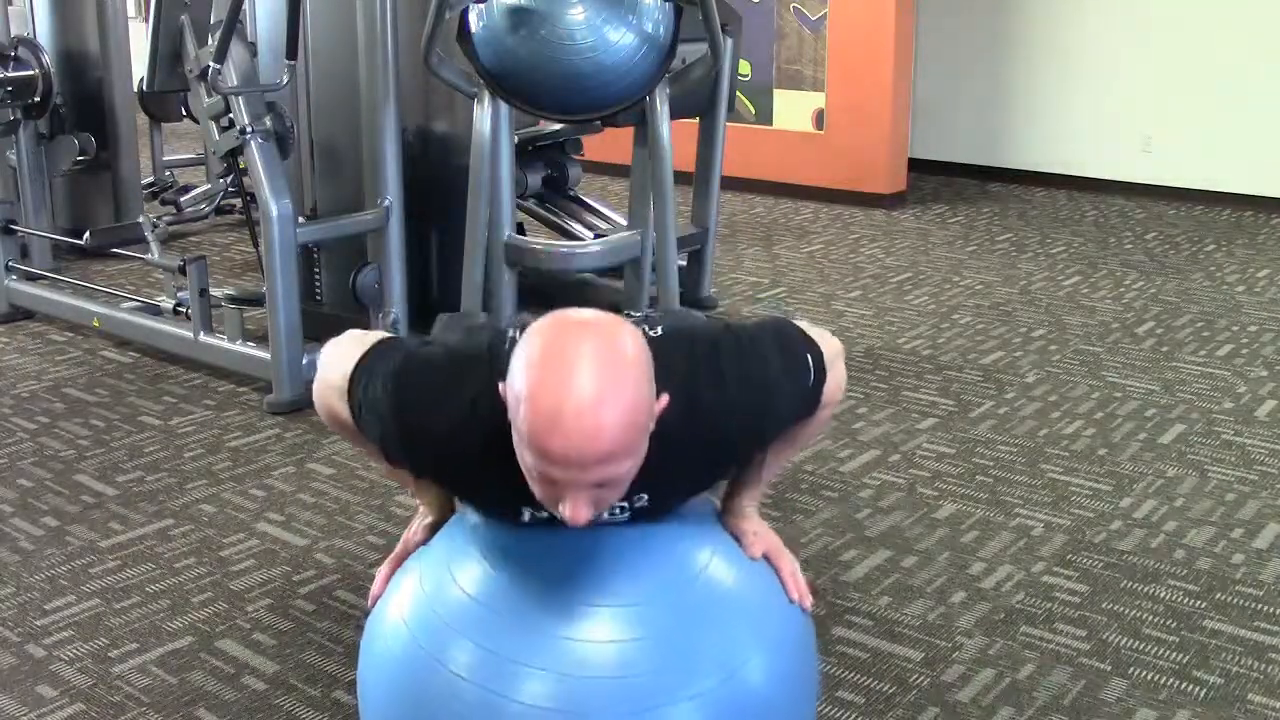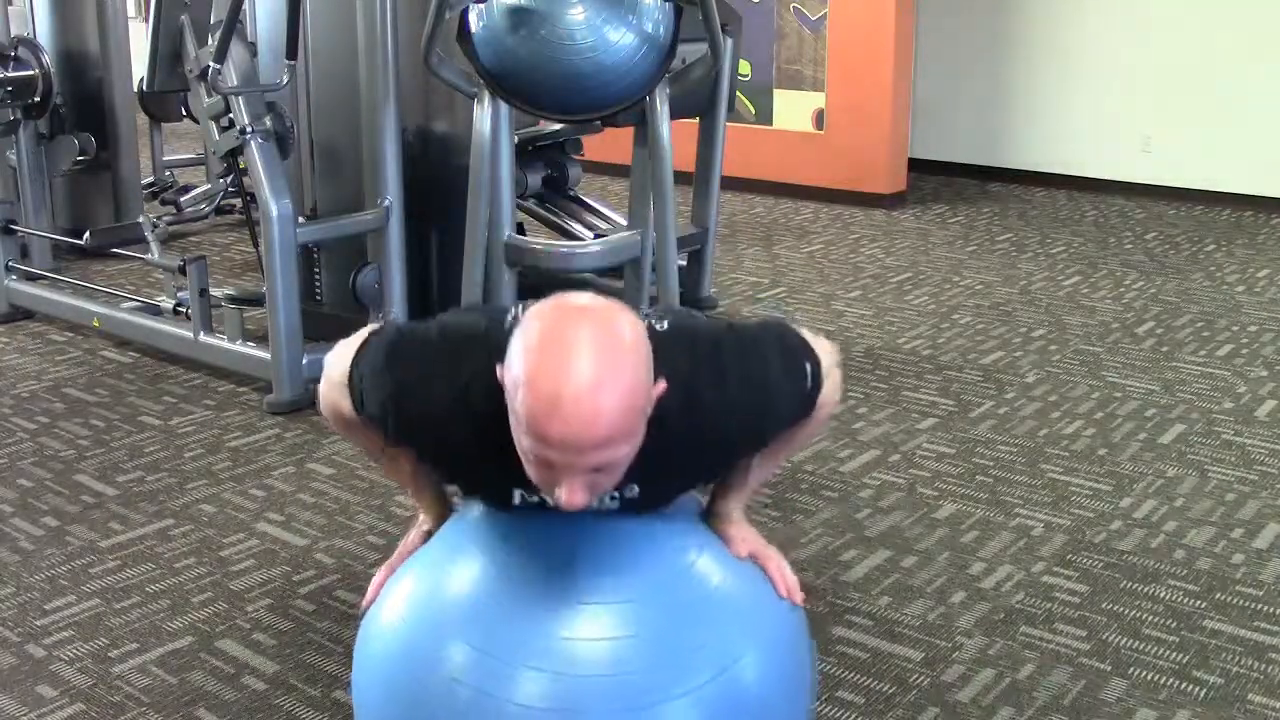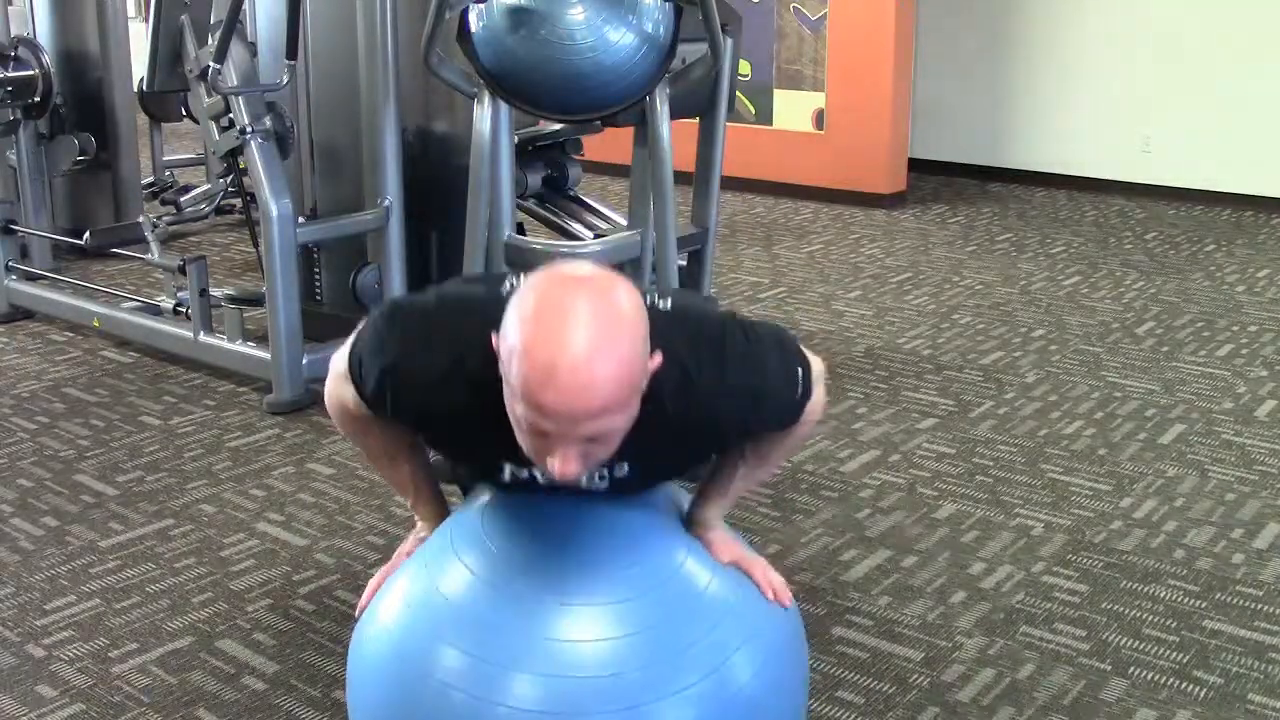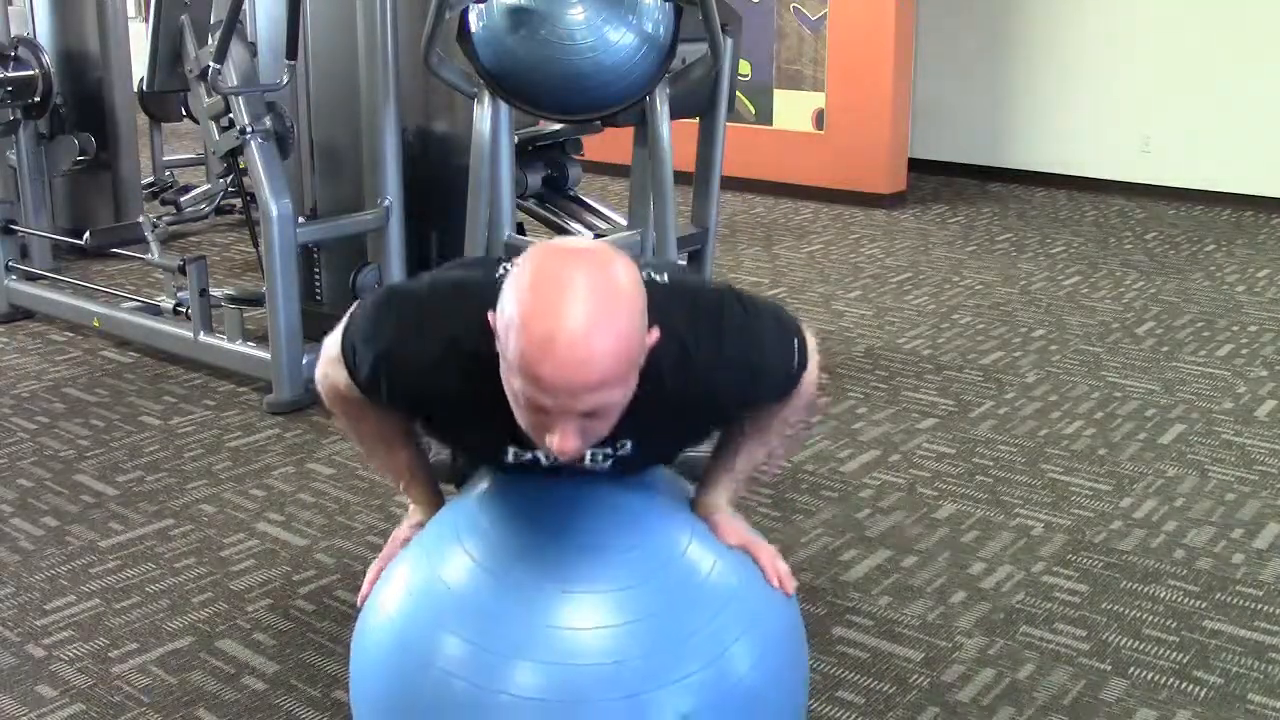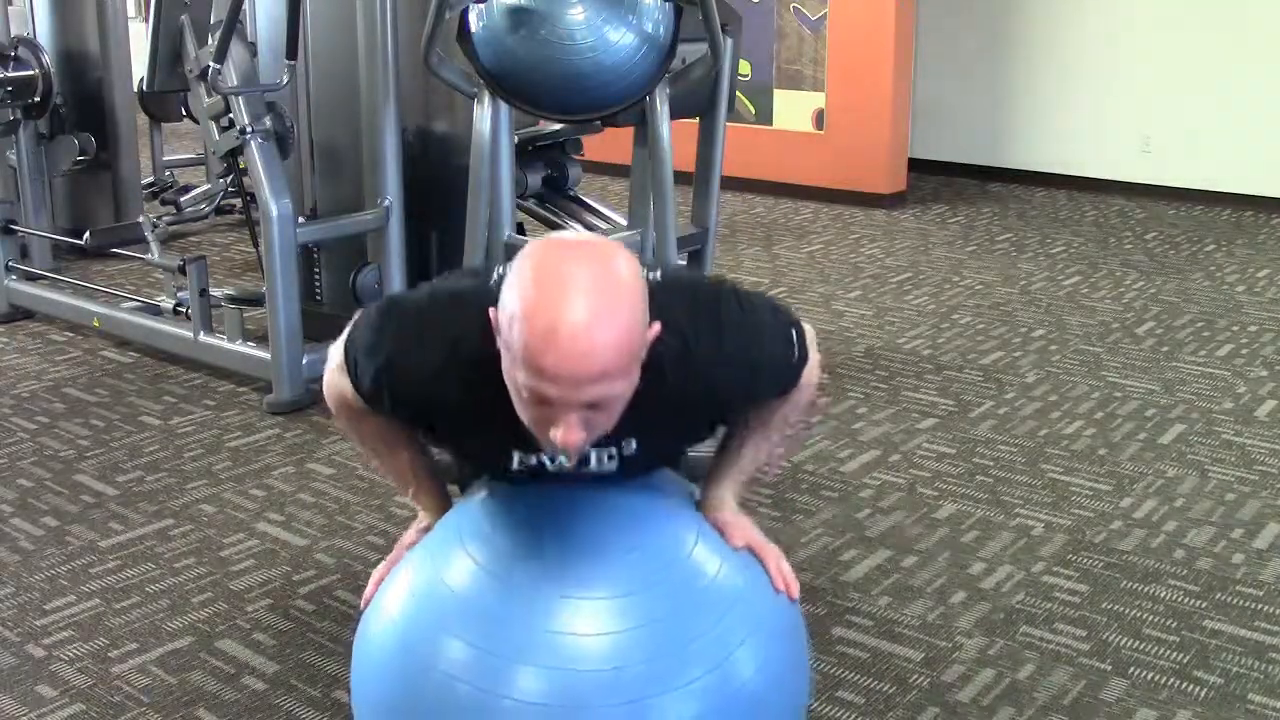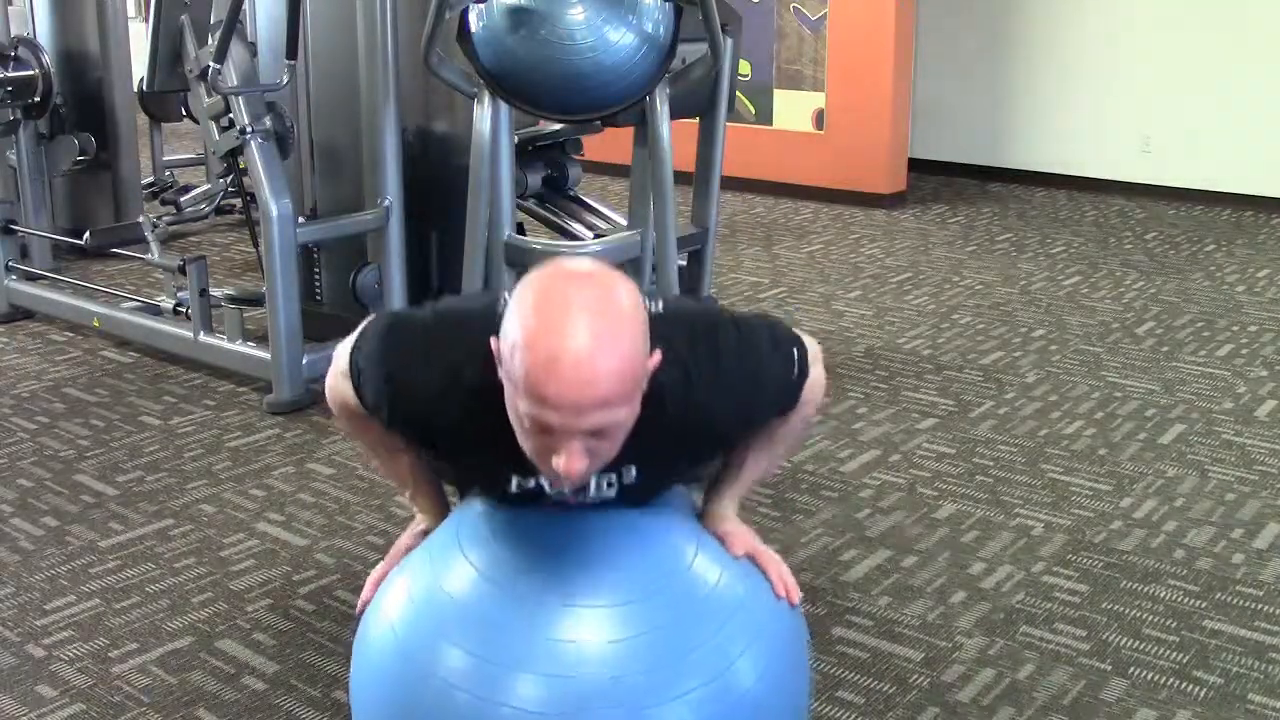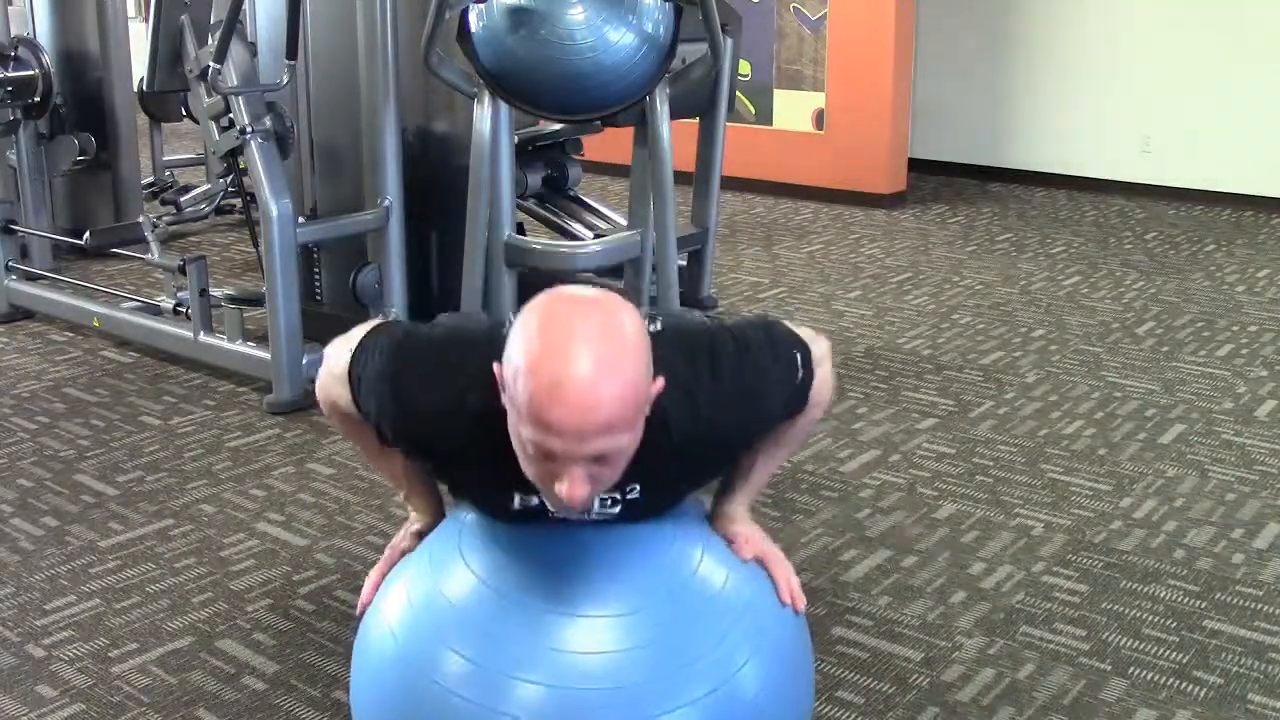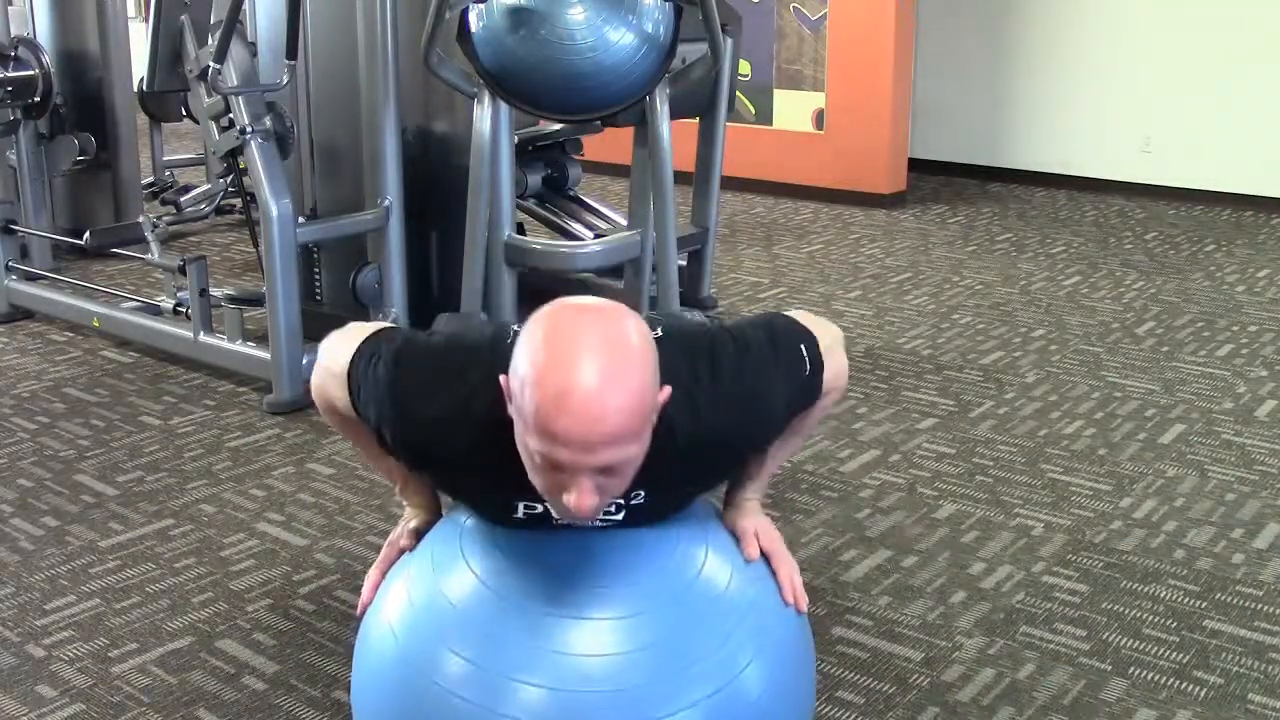
dt=0.1s
person 1, frame 1
left shoulder: (725, 390)
right shoulder: (439, 400)
left elbow: (826, 364)
right elbow: (334, 370)
left wrist: (742, 506)
right wrist: (434, 501)
person 1, frame 2
left shoulder: (720, 381)
right shoulder: (430, 375)
left elbow: (821, 369)
right elbow: (339, 388)
left wrist: (728, 509)
right wrist: (432, 513)
person 1, frame 3
left shoulder: (716, 370)
right shoulder: (427, 351)
left elbow: (805, 391)
right elbow: (346, 390)
left wrist: (709, 516)
right wrist: (430, 518)
person 1, frame 4
left shoulder: (716, 340)
right shoulder: (420, 334)
left elbow: (797, 376)
right elbow: (338, 375)
left wrist: (715, 500)
right wrist: (424, 506)
person 1, frame 5
left shoulder: (715, 337)
right shoulder: (423, 344)
left elbow: (798, 370)
right elbow: (347, 386)
left wrist: (721, 499)
right wrist: (432, 509)
person 1, frame 6
left shoulder: (713, 368)
right shoulder: (429, 366)
left elbow: (806, 378)
right elbow: (345, 384)
left wrist: (723, 506)
right wrist: (429, 507)
person 1, frame 7
left shoulder: (714, 387)
right shoulder: (432, 389)
left elbow: (814, 371)
right elbow: (336, 379)
left wrist: (734, 510)
right wrist: (424, 509)
person 1, frame 8
left shoulder: (724, 392)
right shoulder: (436, 396)
left elbow: (828, 354)
right elbow: (333, 363)
left wrist: (745, 500)
right wrist: (420, 503)
